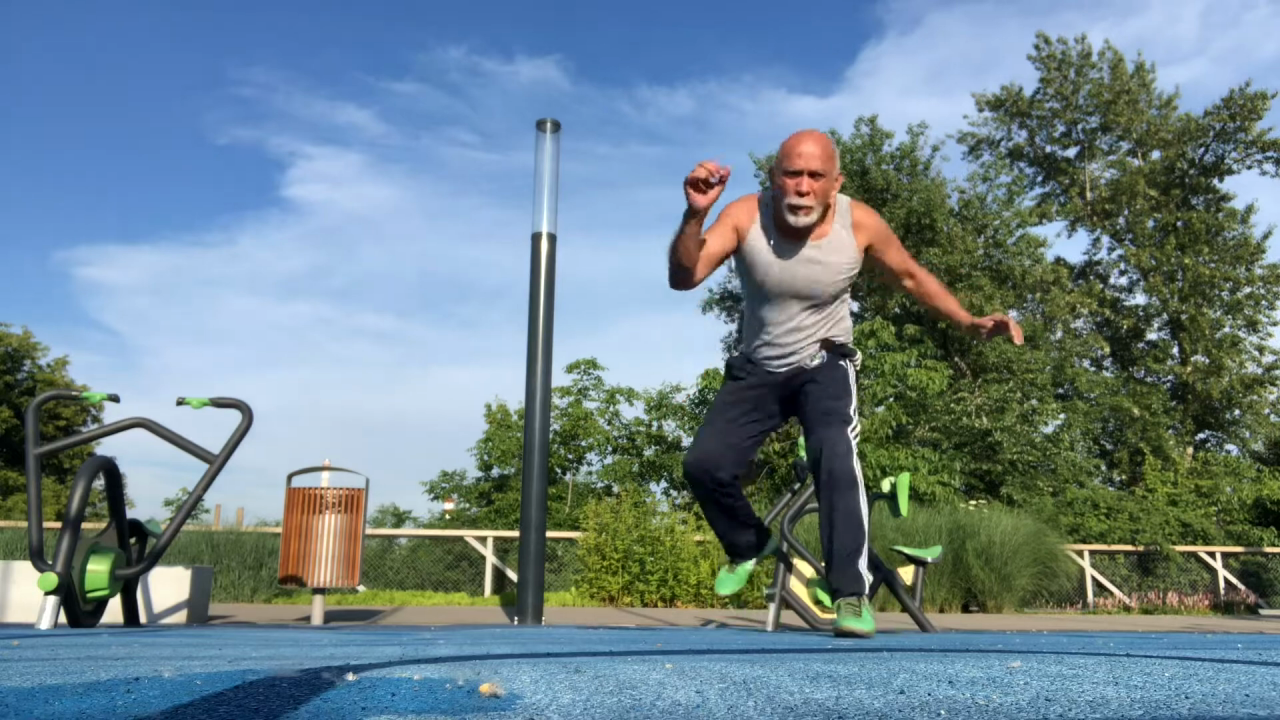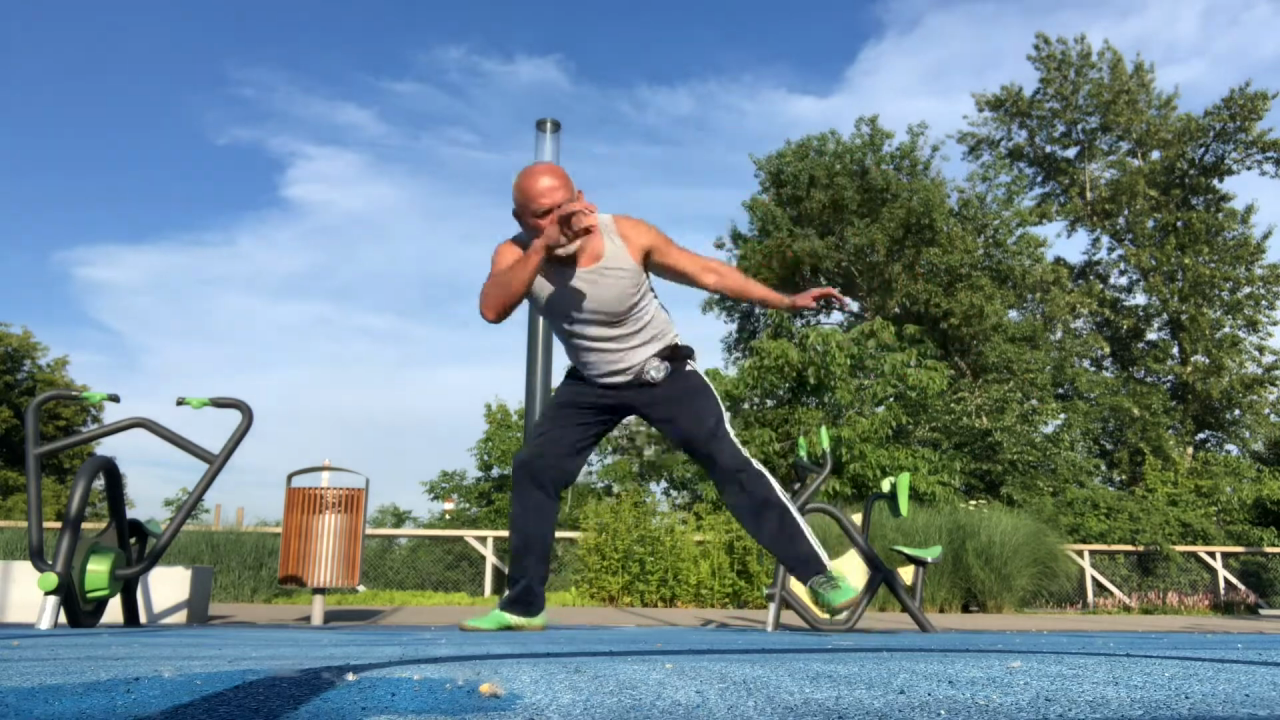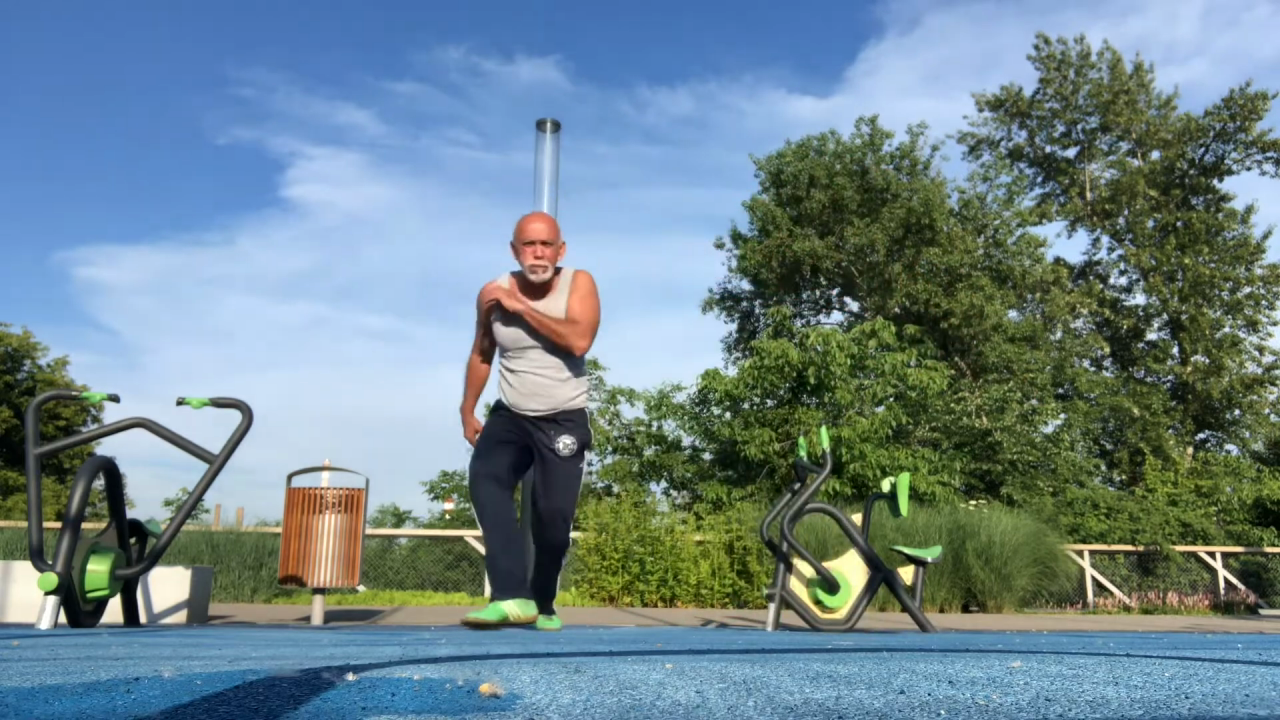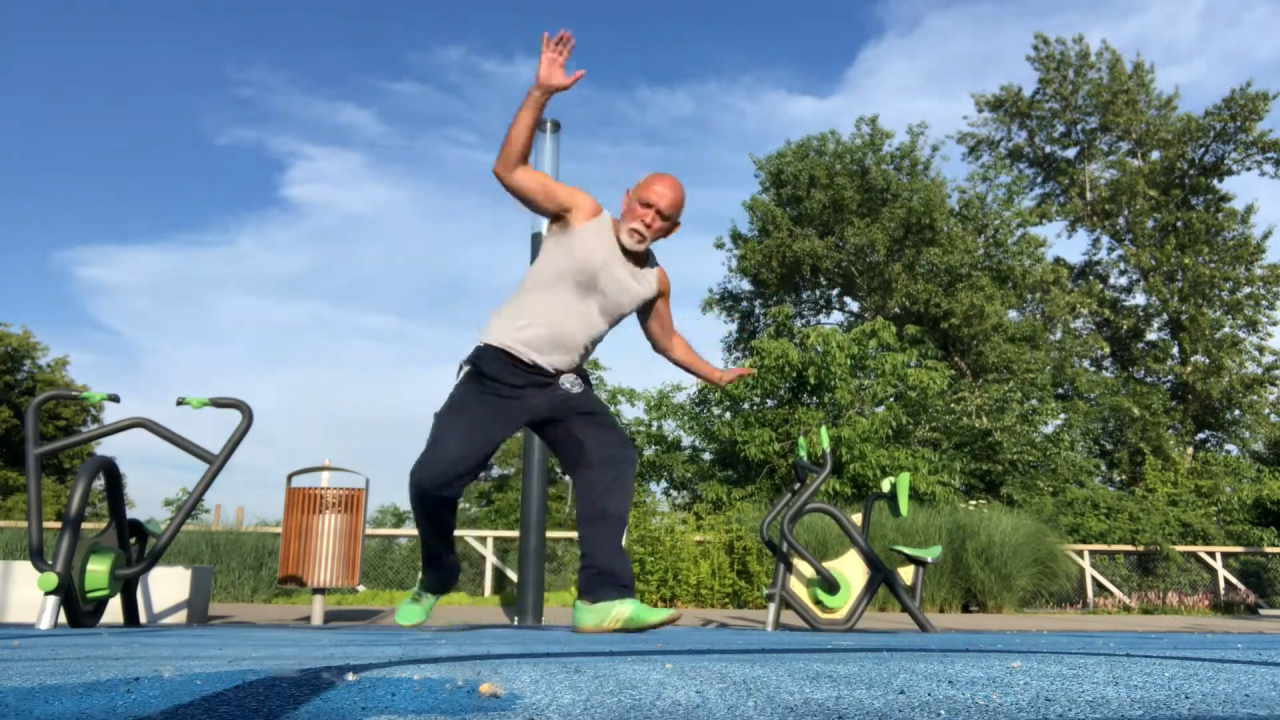
dt=1s
person 1, frame 1
left shoulder: (859, 221)
right shoulder: (745, 212)
left elbow: (911, 276)
right elbow: (682, 278)
left wrist: (972, 322)
right wrist: (696, 213)
left hip: (821, 365)
right hip: (754, 372)
left knee: (832, 450)
right knee: (702, 465)
left ankle: (849, 596)
right ankle: (747, 543)
person 1, frame 2
left shoulder: (628, 236)
right shoulder: (520, 253)
left elbow: (706, 272)
right elbow: (493, 309)
left wrist: (789, 301)
right wrist: (543, 246)
left hip: (661, 367)
right hip: (591, 382)
left knee: (725, 458)
right knee: (534, 468)
left ankle: (819, 578)
right ankle: (524, 603)
person 1, frame 3
left shoulder: (579, 283)
right shoulder: (491, 295)
left elbow: (580, 343)
right elbow: (481, 354)
left wrist: (521, 308)
right wrist: (467, 411)
left hip: (564, 422)
right hip: (509, 417)
left knee: (553, 523)
right knee: (486, 479)
left ankle: (543, 605)
right ankle: (511, 598)
person 1, frame 4
left shoulder: (654, 281)
right shoulder: (579, 212)
left elbow: (666, 340)
right elbow: (508, 169)
left wrist: (718, 374)
right wrist: (539, 93)
left hip: (561, 385)
right hip: (497, 371)
left knee: (609, 460)
right knee: (436, 476)
left ankle: (603, 599)
right ankle: (435, 582)
